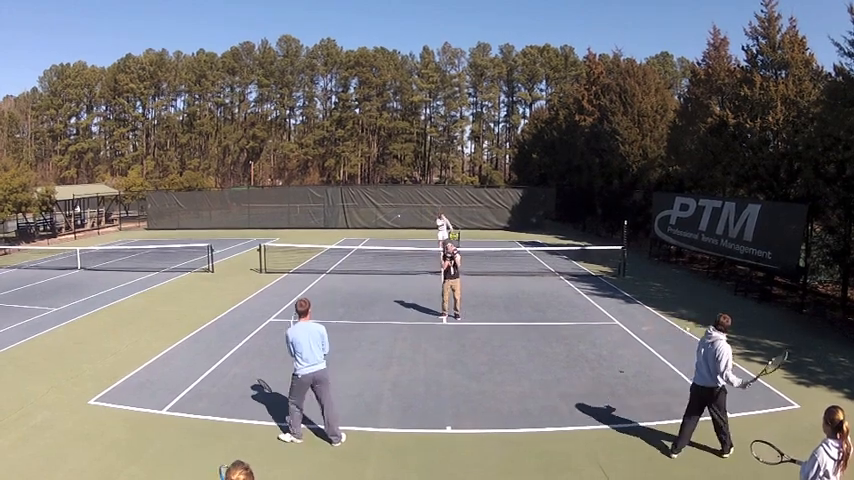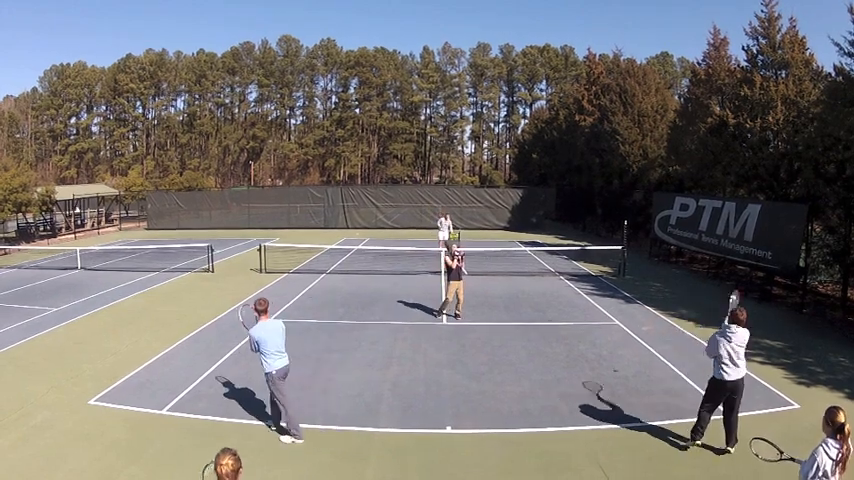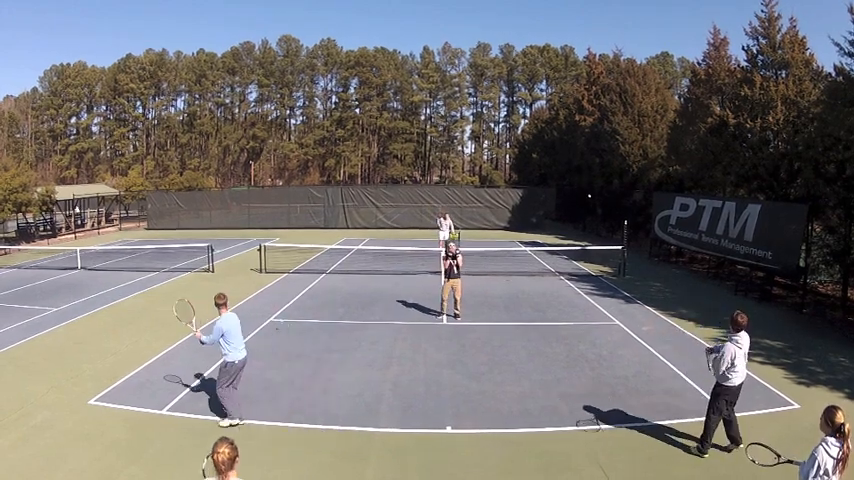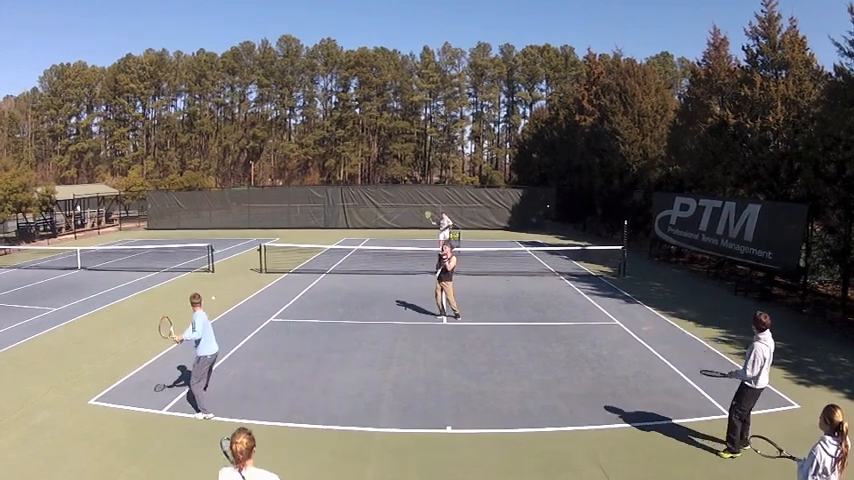
dt=0.4s
person 1, frame 1
left shoulder: (704, 339)
right shoulder: (724, 347)
right elbow: (725, 374)
right wrist: (741, 383)
left hip: (698, 385)
right hip: (715, 389)
left knee: (690, 418)
right knee: (720, 420)
left ankle: (676, 449)
right ankle: (726, 448)
person 1, frame 2
left shoulder: (718, 337)
right shoulder: (744, 334)
left elbow: (710, 353)
left hip: (719, 381)
right hip: (737, 381)
left knee: (706, 409)
right knee: (731, 414)
left ankle: (696, 437)
right ankle: (730, 444)
person 1, frame 3
left shoulder: (728, 347)
right shoulder: (745, 337)
left elbow: (718, 369)
left wrist: (715, 356)
right wrist: (714, 349)
left hip: (725, 385)
right hip: (738, 382)
left knee: (713, 416)
right knee: (728, 412)
left ankle: (703, 448)
right ankle: (736, 441)
person 1, frame 4
left shoulder: (758, 346)
right shoulder: (768, 340)
left elbow: (750, 372)
left wrist: (734, 373)
right wrist: (741, 371)
left hip: (751, 385)
right hip: (758, 384)
left knee: (735, 413)
right knee: (744, 413)
left ankle: (733, 448)
right ankle: (743, 441)
person 2, frame 1
left shoulder: (291, 332)
right shoulder: (320, 328)
left elbow: (292, 353)
right elbow: (325, 350)
left hip: (301, 374)
right hip: (320, 371)
left knee: (295, 405)
right knee: (327, 405)
left ankle: (295, 434)
right ankle: (335, 437)
person 2, frame 2
left shoulder: (254, 332)
right shoulder: (279, 324)
left elbow: (254, 349)
left hip: (273, 371)
right hip: (285, 365)
left knee: (282, 403)
right knee: (277, 396)
left ankle: (296, 435)
right ankle: (275, 422)
person 2, frame 3
left shoulder: (221, 323)
right shoulder: (233, 316)
left elbow: (211, 341)
left wrist: (200, 337)
right wrist: (204, 336)
left hip: (232, 361)
right hip: (242, 357)
left knee: (221, 388)
right knee: (231, 388)
left ankle: (233, 416)
right ankle: (237, 416)
person 2, frame 4
left shoulder: (198, 316)
right shoulder: (199, 315)
left elbow: (197, 335)
right elbow: (191, 331)
left wrist: (183, 337)
right wrist: (182, 337)
left hip: (205, 354)
right hip: (213, 352)
left knee: (195, 383)
right knee: (204, 375)
left ankle: (204, 412)
right ankle: (202, 391)
